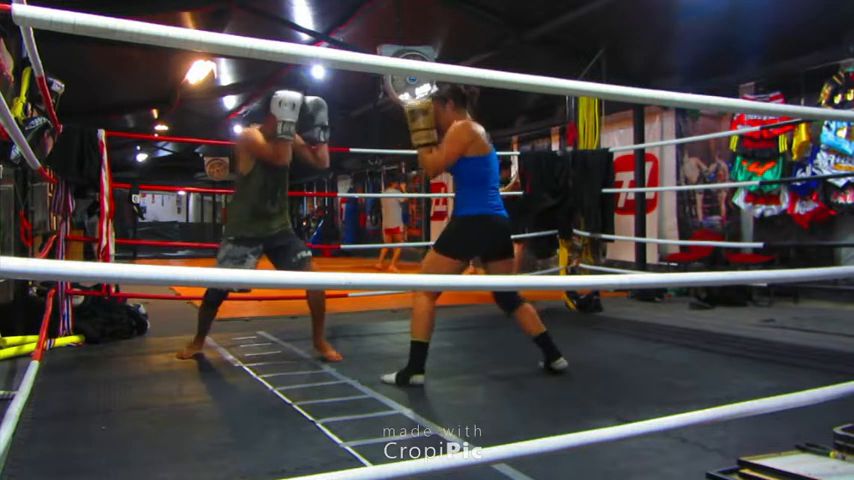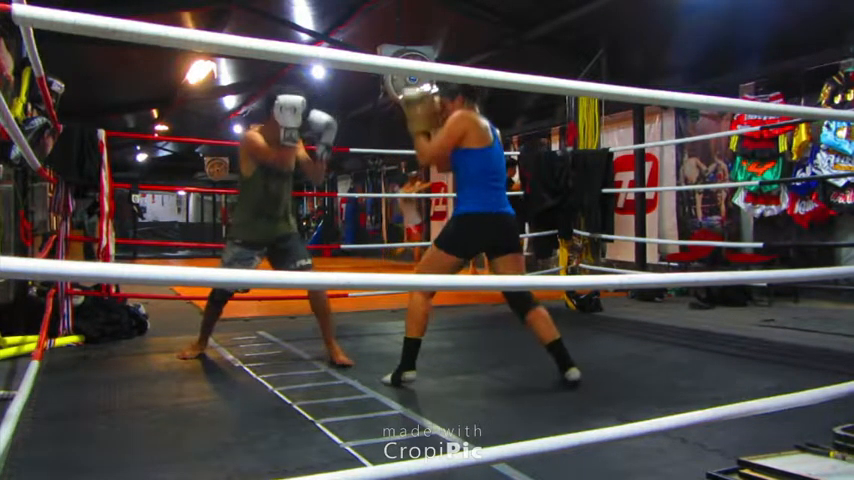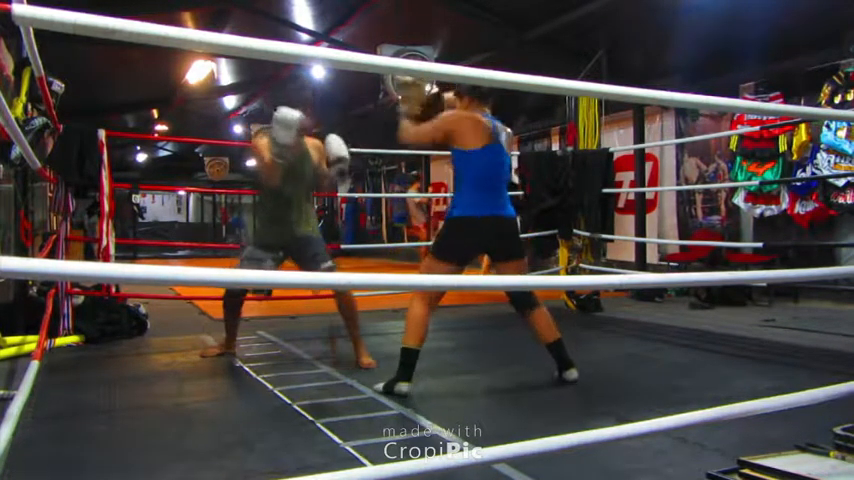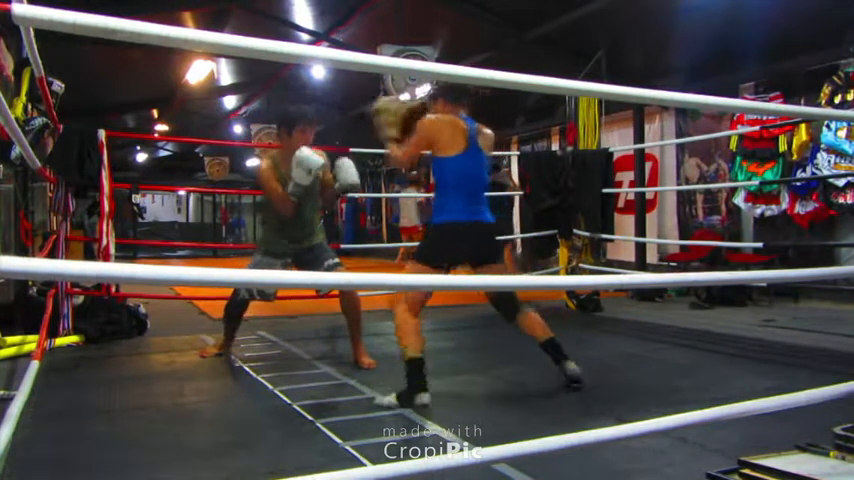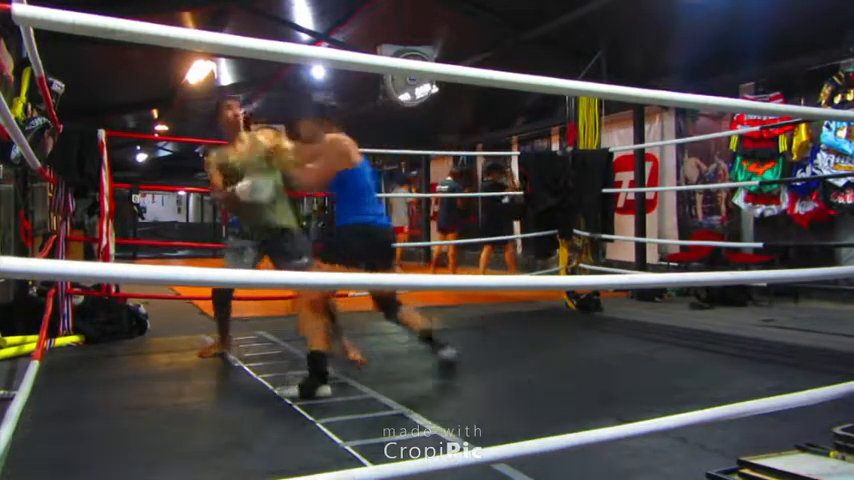
dt=0.5s
person 1, frame 1
left shoulder: (460, 130)
right shoulder: (479, 132)
left elbow: (432, 169)
right elbow: (456, 165)
left wrist: (422, 134)
right wrist: (433, 129)
left hip: (469, 223)
right hip: (498, 224)
left knee: (424, 292)
right knee: (508, 297)
left ankle: (414, 370)
right ankle: (553, 356)
person 1, frame 2
left shoulder: (461, 119)
right shoulder: (489, 128)
left elbow: (427, 158)
right elbow: (446, 164)
left wrist: (418, 124)
right wrist: (433, 124)
left hip: (471, 220)
right hip: (503, 221)
left knee: (421, 288)
right knee: (522, 299)
left ankle: (406, 367)
right ankle: (567, 366)
person 1, frame 3
left shoulder: (456, 120)
right shoulder: (501, 130)
left elbow: (409, 137)
left wrist: (409, 107)
left hip: (464, 224)
right hip: (502, 223)
left knee: (423, 299)
right knee: (525, 299)
left ankle: (403, 377)
right ankle: (566, 366)
person 1, frame 4
left shoulder: (435, 123)
right shoulder: (486, 134)
left elbow: (401, 162)
left hip: (447, 231)
right hip: (482, 229)
left knee: (404, 306)
right knee: (510, 305)
left ankle: (416, 388)
right ankle: (565, 364)
person 1, frame 5
left shoulder: (333, 142)
right shoulder: (339, 145)
left elbow: (308, 182)
left wrist: (293, 161)
right wrist: (305, 154)
left hip: (354, 232)
right hip: (378, 233)
right knee: (389, 304)
left ankle: (316, 380)
right ankle: (439, 347)
person 2, frame 1
left shoulder: (290, 137)
right shoulder: (249, 136)
left elbow: (322, 162)
right elbow: (281, 158)
left wrist: (320, 126)
right wrist: (287, 122)
left hip: (279, 226)
right hip: (244, 229)
right knee: (218, 290)
left ankle: (320, 342)
right ankle: (198, 341)
person 2, frame 2
left shoulder: (292, 142)
right shoulder: (252, 138)
left elbow: (316, 177)
right elbow: (285, 165)
left wrist: (325, 142)
right wrist: (291, 127)
left hip: (283, 229)
right hip: (249, 231)
right knee: (223, 289)
left ankle: (332, 346)
right ankle: (201, 342)
person 2, frame 3
left shoulder: (315, 146)
right shoulder: (262, 142)
left elbow: (325, 186)
right elbow: (271, 177)
left wrist: (339, 168)
right wrist: (282, 142)
left hip: (304, 233)
right hip: (268, 235)
right knee: (234, 290)
left ankle: (359, 347)
right ankle: (229, 341)
person 2, frame 4
left shoulder: (317, 158)
right shoulder: (268, 167)
left elbow: (327, 195)
right elbow: (285, 210)
left wrist: (342, 185)
right wrist: (298, 181)
left hip: (312, 241)
right hip: (276, 244)
right knee: (240, 296)
left ankle: (358, 349)
right ankle: (225, 342)
person 2, frame 5
left shoulder: (264, 138)
right shoulder: (215, 158)
right elbow: (219, 198)
right wrist: (238, 192)
left hip: (280, 225)
right hip: (245, 230)
right knee: (221, 286)
left ankle: (342, 340)
right ankle: (223, 341)
